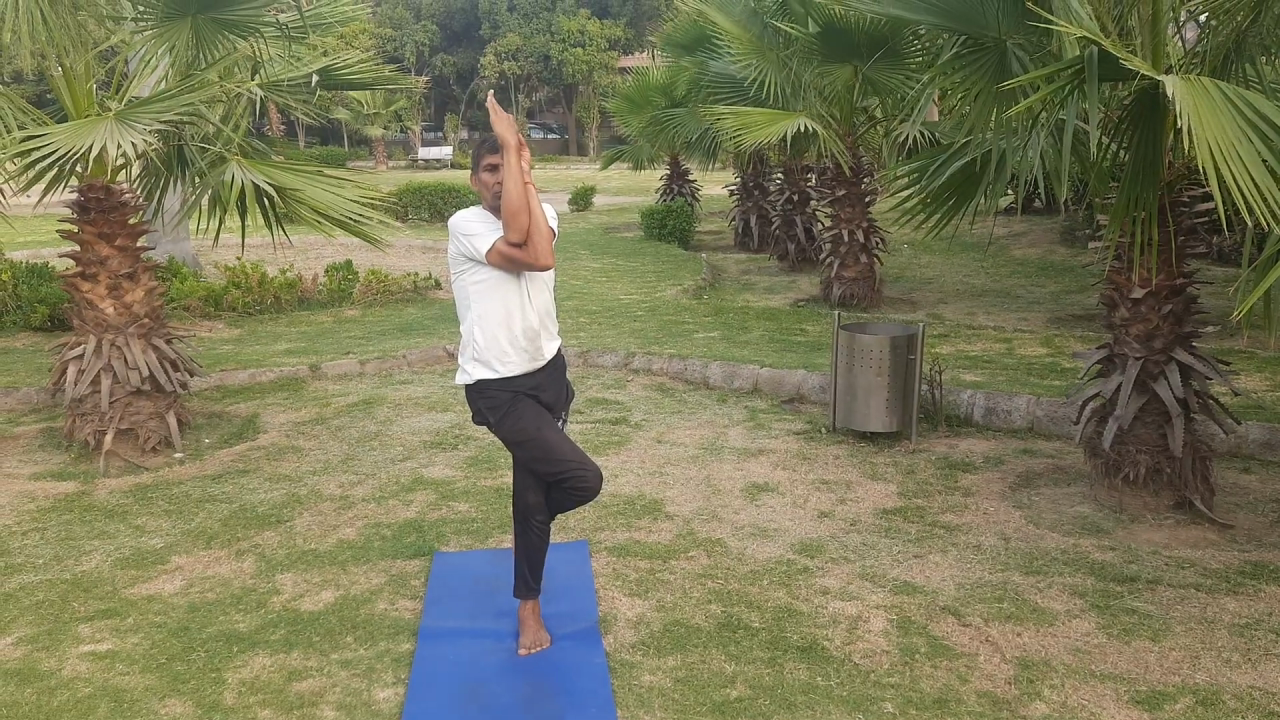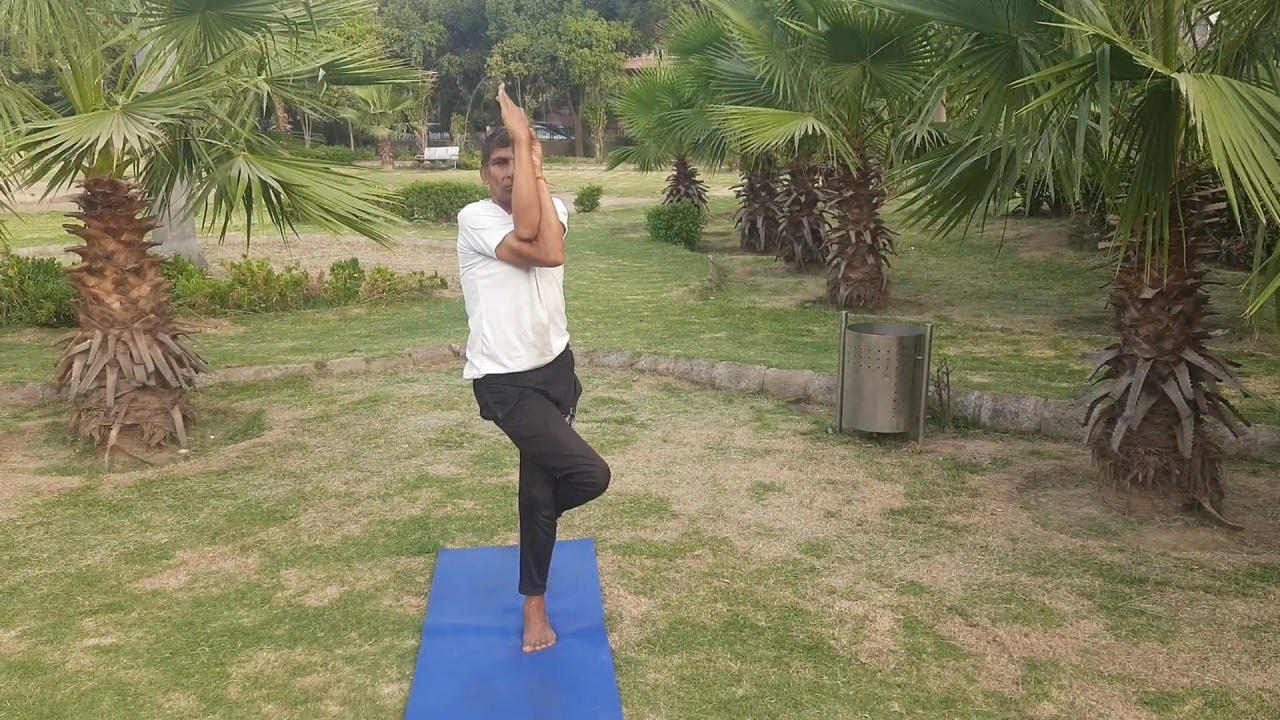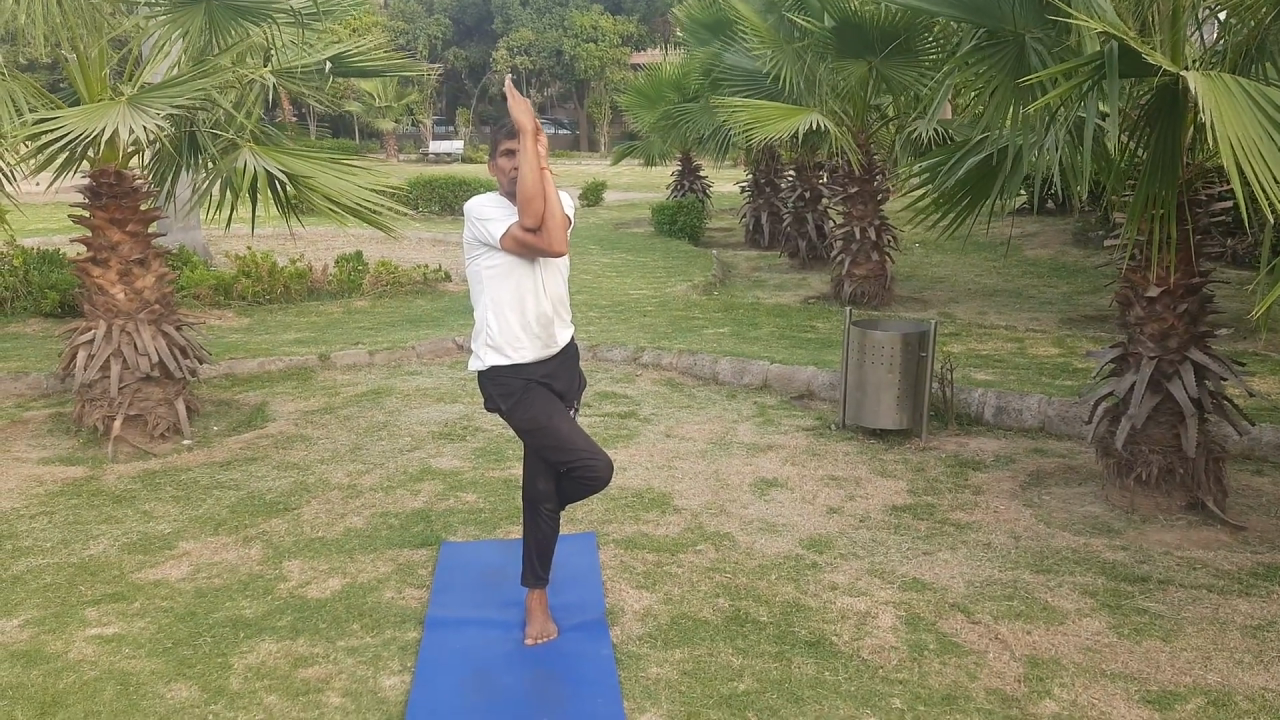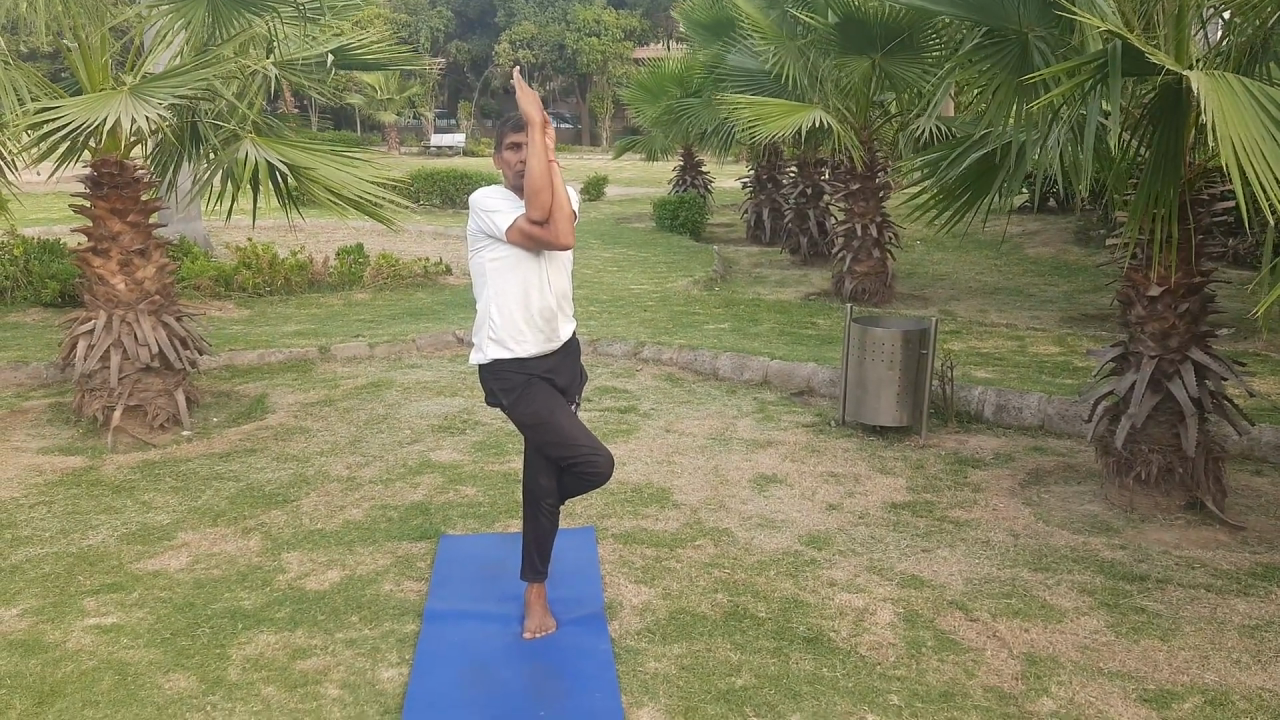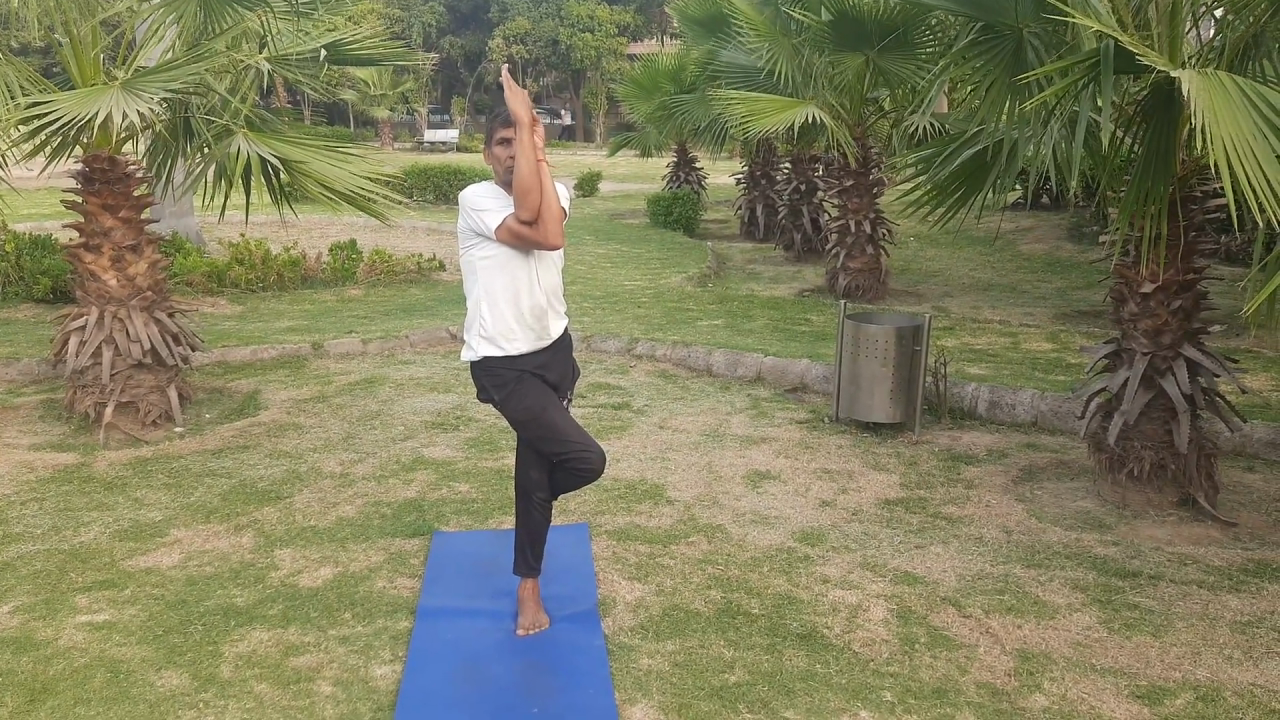
dt=1s
person 1, frame 1
left shoulder: (543, 212)
right shoulder: (464, 225)
left elbow: (542, 252)
right elbow: (517, 244)
left wrist: (525, 167)
right wrist: (508, 144)
left hip: (547, 371)
right hip: (497, 385)
left knee: (534, 493)
right knee: (583, 478)
left ankle: (528, 604)
right ankle: (530, 518)
person 1, frame 2
left shoulder: (553, 208)
right shoulder: (474, 219)
left elbow: (551, 249)
right elbow: (527, 239)
left wrist: (536, 164)
right wrist: (520, 139)
left hip: (554, 367)
right hip: (505, 381)
left knee: (540, 489)
right knee: (590, 474)
left ankle: (533, 603)
right ankle: (534, 512)
person 1, frame 3
left shoulder: (560, 201)
right shoulder: (480, 210)
left elbow: (555, 240)
right elbow: (531, 228)
left wrist: (542, 156)
right wrist: (525, 130)
left hip: (559, 359)
right hip: (510, 372)
left knee: (544, 482)
right knee: (593, 468)
left ankle: (536, 596)
right ankle: (539, 505)
person 1, frame 4
left shoulder: (564, 197)
right shoulder: (485, 203)
left elbow: (562, 233)
right elbow: (539, 223)
left wrist: (548, 142)
right wrist: (533, 120)
left hip: (561, 354)
right hip: (511, 366)
left knee: (544, 475)
right knee: (594, 463)
left ankle: (535, 590)
right ankle: (537, 500)
person 1, frame 5
left shoulder: (556, 191)
right shoulder: (475, 199)
left elbow: (550, 234)
right elbow: (527, 220)
left wrist: (538, 145)
right wrist: (522, 120)
left hip: (552, 350)
right hip: (503, 363)
left knee: (537, 470)
right knee: (586, 459)
left ankle: (528, 585)
right ankle: (532, 507)
